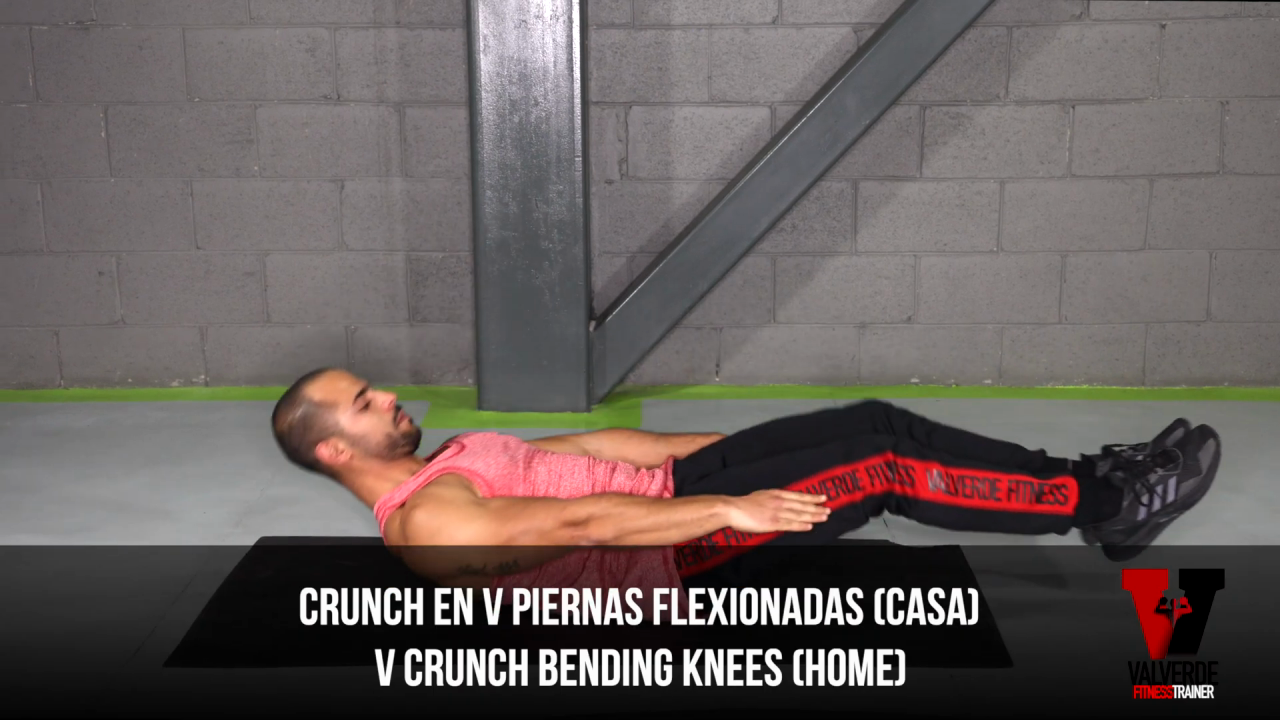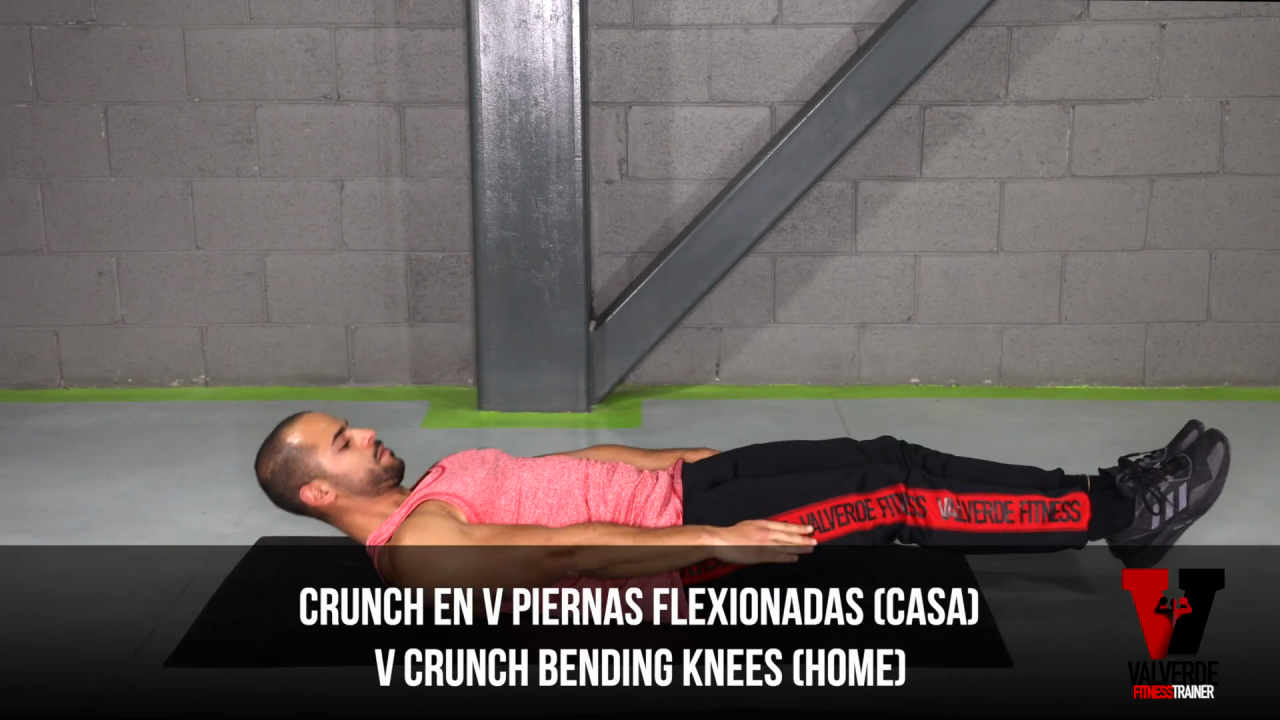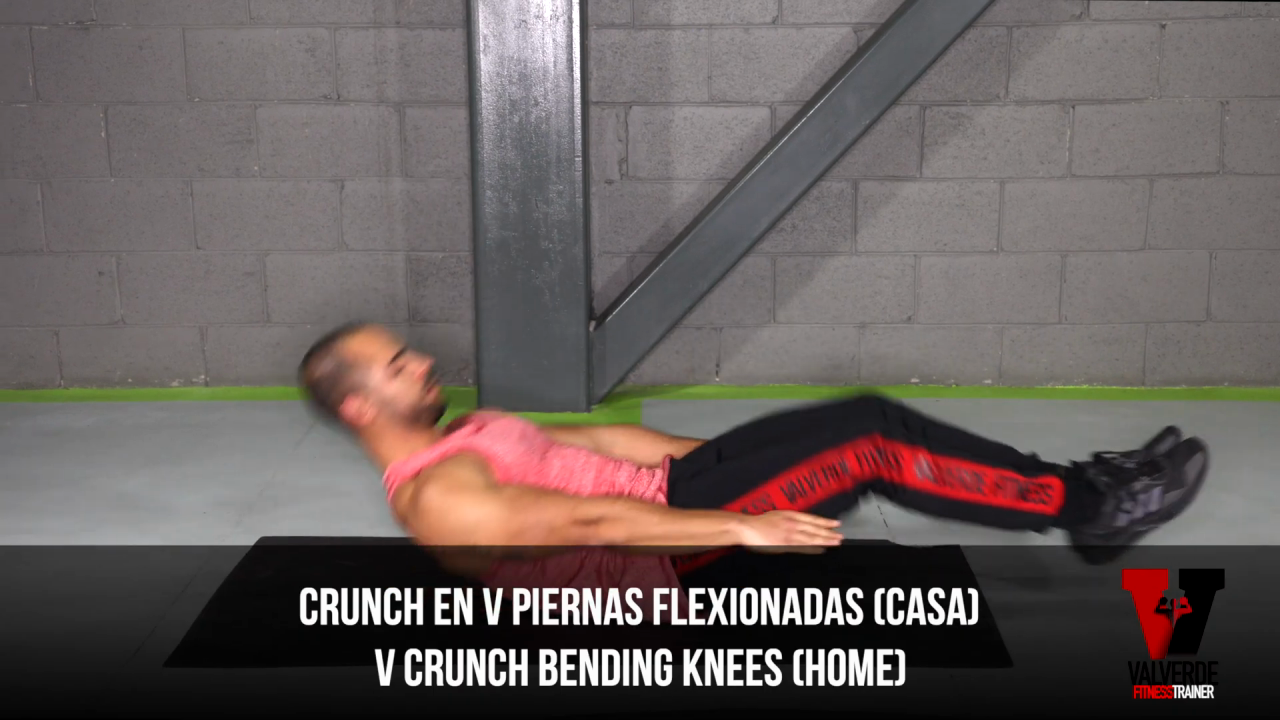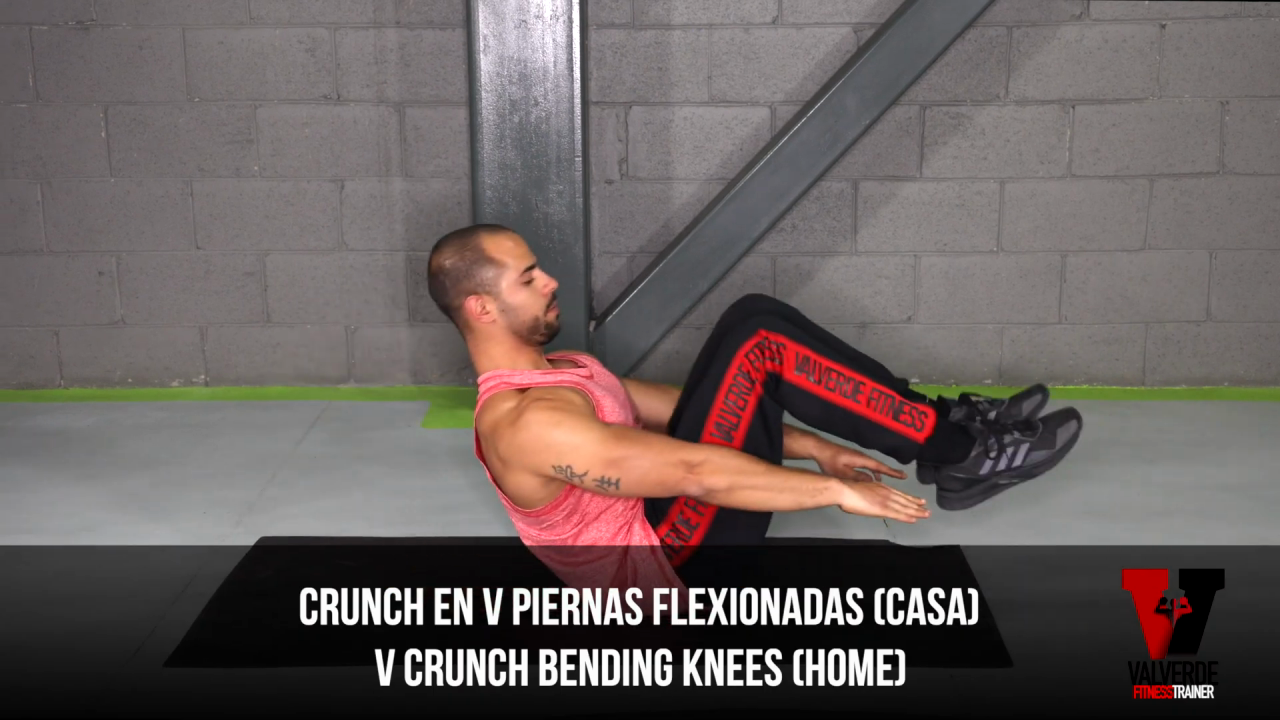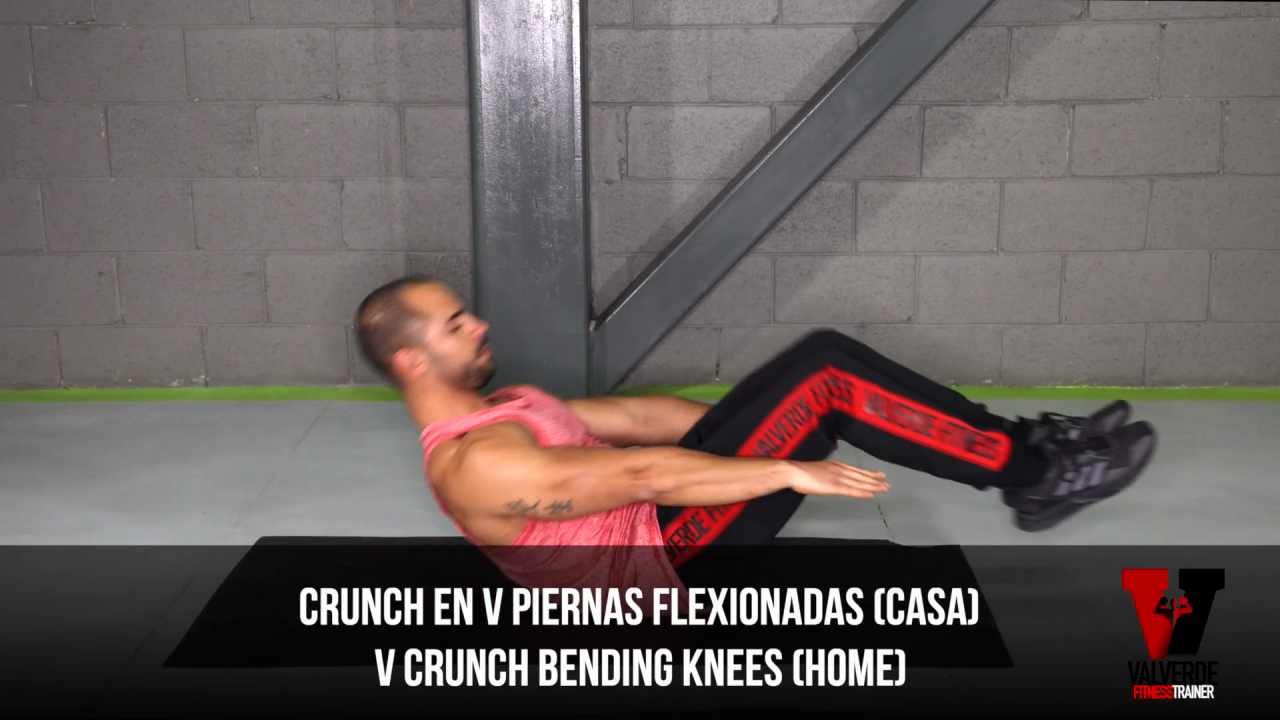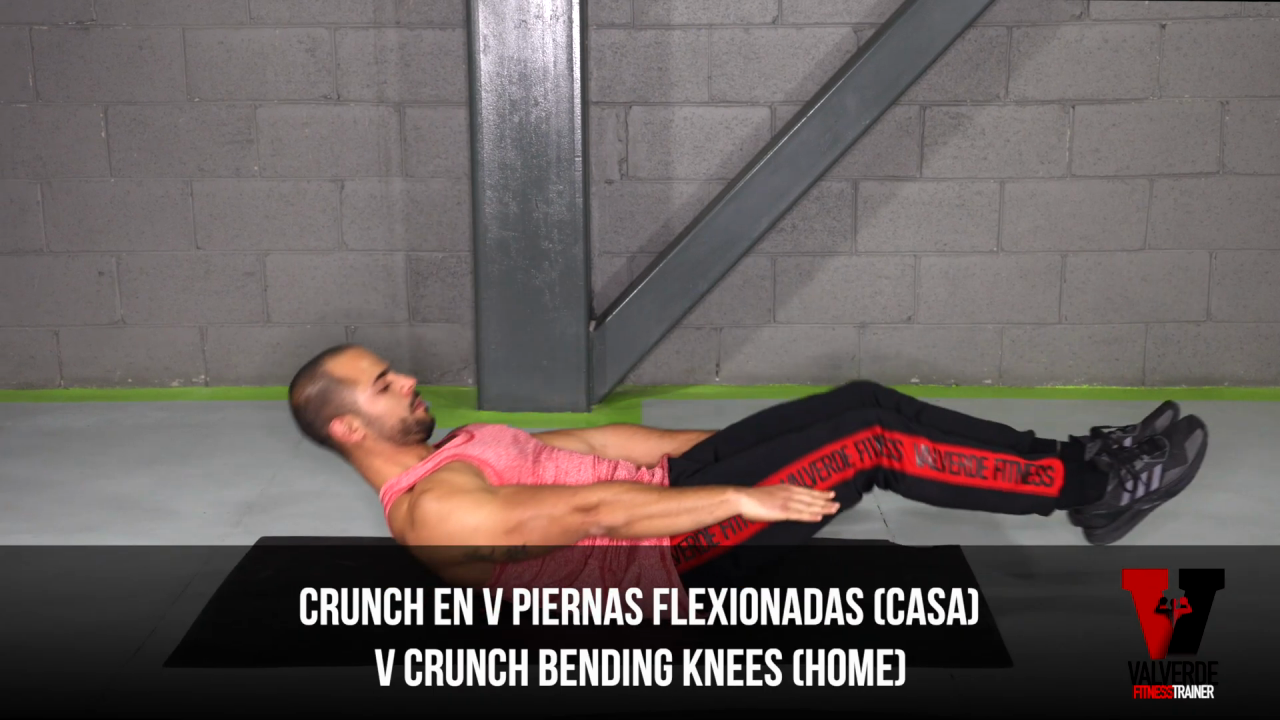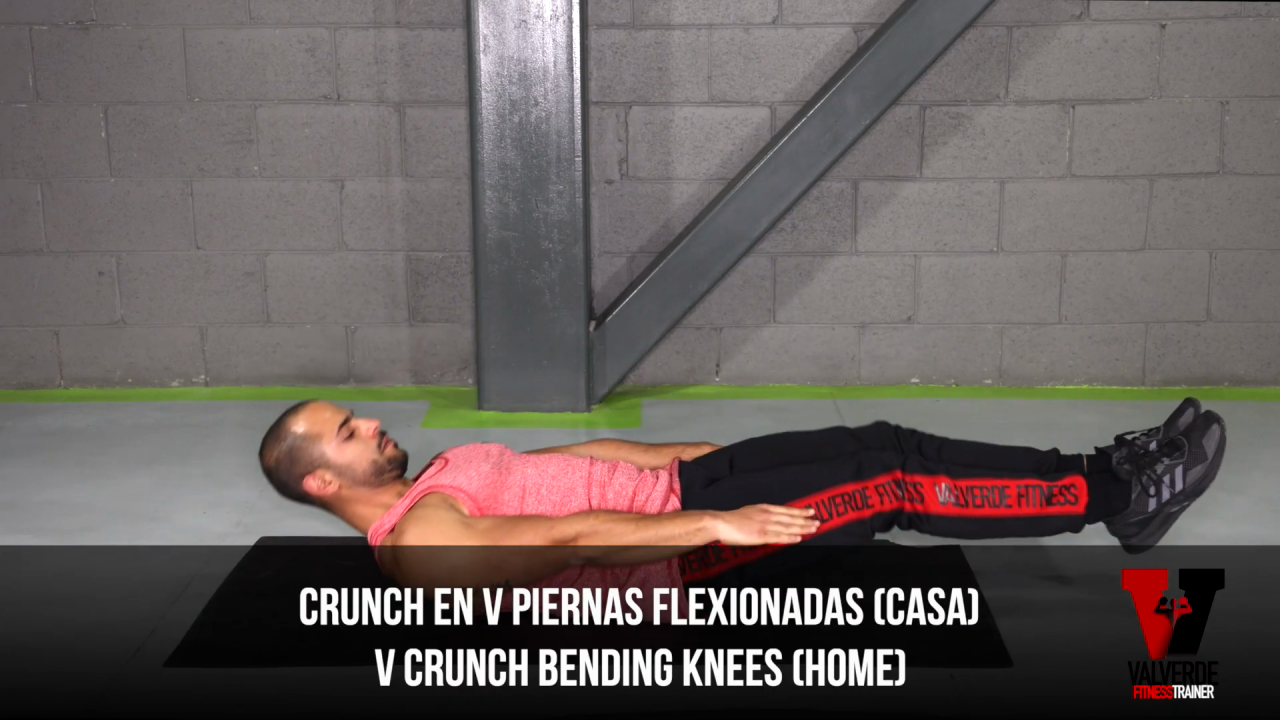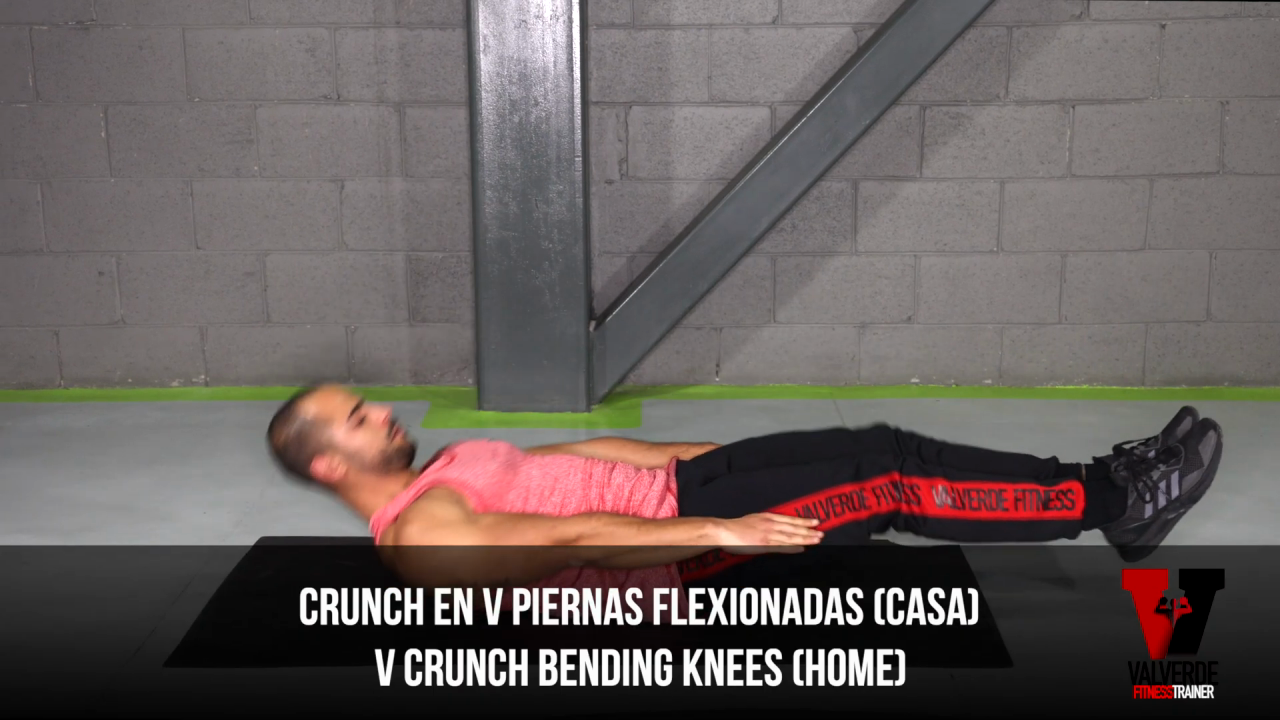
dt=0.4s
person 1, frame 1
left shoulder: (447, 464)
right shoulder: (425, 523)
left elbow: (587, 448)
right elbow: (579, 527)
left wrist: (718, 449)
right wrist: (732, 506)
left hip: (670, 489)
right hip: (668, 558)
left knee: (871, 423)
right knee: (880, 468)
left ankle: (1089, 483)
right ankle: (1108, 507)
person 1, frame 2
left shoulder: (439, 489)
right shoulder: (414, 550)
right elbow: (566, 553)
left wrist: (685, 463)
right wrist: (716, 542)
left hip: (677, 484)
right hip: (674, 546)
left knee: (885, 459)
right knee: (895, 502)
left ankle: (1109, 498)
right ankle: (1119, 516)
person 1, frame 3
left shoulder: (462, 438)
right shoulder: (438, 500)
left elbow: (598, 441)
right elbow: (590, 522)
left wrist: (721, 455)
right wrist: (741, 529)
left hip: (673, 485)
right hip: (670, 557)
left knee: (866, 416)
right knee: (868, 450)
left ankle: (1080, 492)
right ankle: (1087, 508)
person 1, frame 4
left shoulder: (542, 369)
right shoulder: (526, 425)
left elbow: (668, 409)
right elbow: (688, 471)
left wrist: (814, 447)
right wrist: (832, 491)
left hip: (671, 524)
right hip: (672, 563)
left knee: (758, 324)
right knee: (759, 341)
left ankle: (948, 436)
right ankle: (955, 451)
person 1, frame 5
left shoulder: (492, 410)
right shoulder: (476, 466)
left elbow: (633, 416)
right elbow: (637, 476)
left wrist: (782, 432)
right wrist: (789, 472)
left hip: (661, 516)
right hip: (671, 555)
left knee: (820, 358)
right knee: (825, 380)
left ankle: (1022, 451)
right ankle: (1029, 472)
person 1, frame 6
left shoulder: (449, 456)
right shoulder: (433, 511)
left elbow: (589, 444)
right elbow: (591, 515)
left wrist: (721, 447)
right wrist: (740, 498)
left hip: (664, 493)
right hip: (673, 557)
left knee: (860, 406)
right knee: (869, 444)
left ankle: (1076, 466)
right ankle: (1090, 490)
person 1, frame 7
left shoulder: (437, 481)
right shoulder: (418, 544)
left elbow: (577, 456)
right elbow: (571, 541)
left wrist: (697, 458)
right wrist: (715, 524)
left hip: (674, 486)
right hip: (676, 550)
left knee: (879, 446)
right knee: (892, 488)
left ankle: (1102, 474)
right ankle: (1115, 499)
person 1, frame 8
left shoulder: (439, 475)
right shoulder: (422, 534)
left elbow: (581, 455)
right elbow: (570, 541)
left wrist: (693, 458)
right wrist: (715, 532)
left hip: (676, 486)
right hip: (672, 549)
left knee: (874, 447)
right knee: (885, 489)
left ankle: (1103, 486)
right ankle: (1112, 507)
